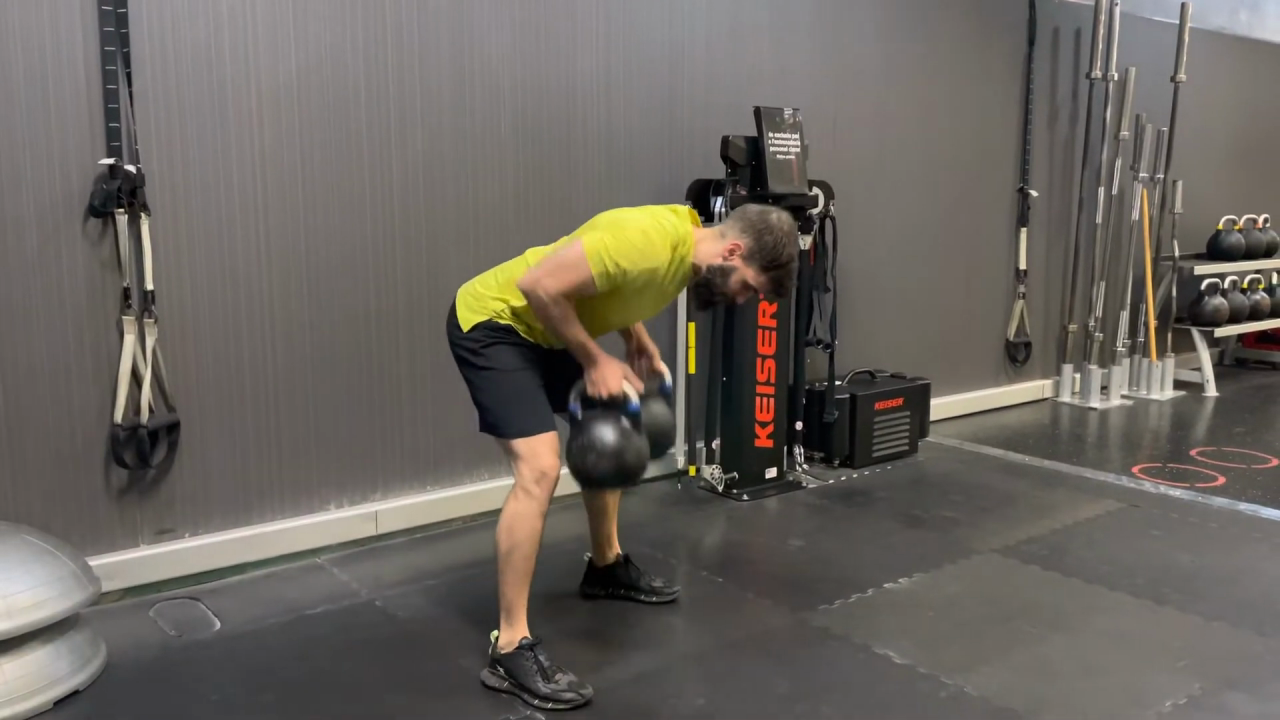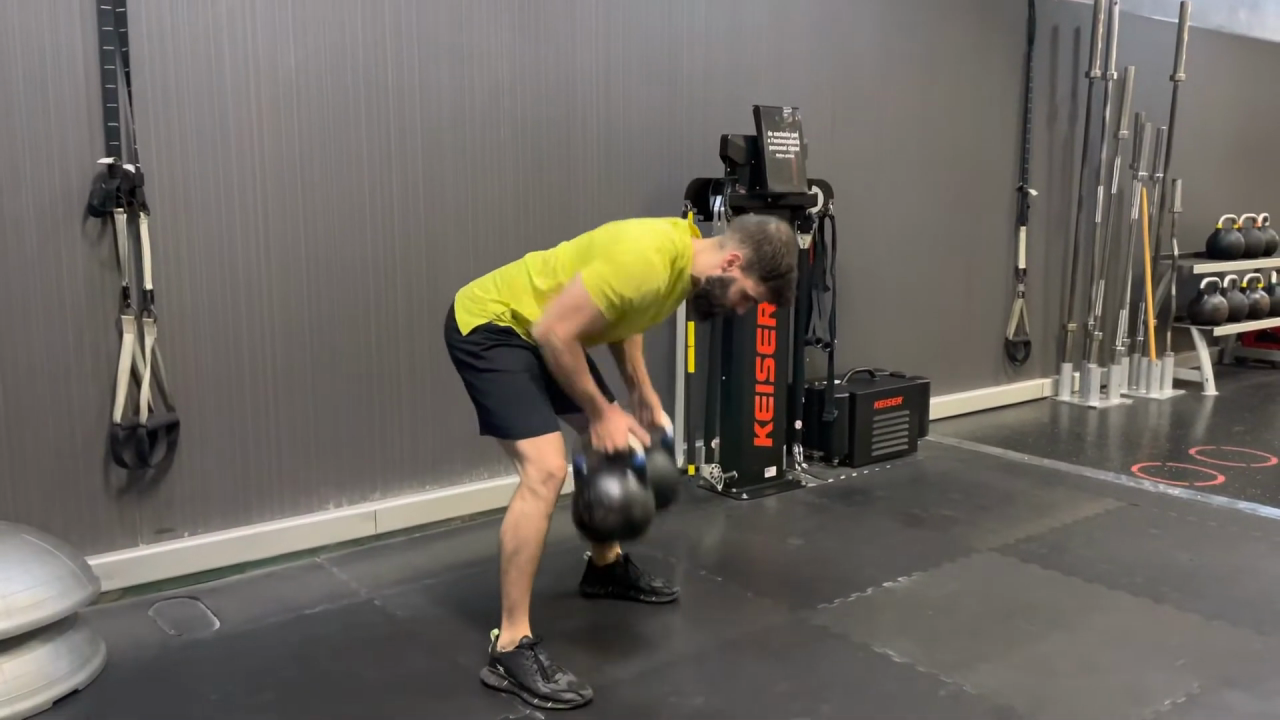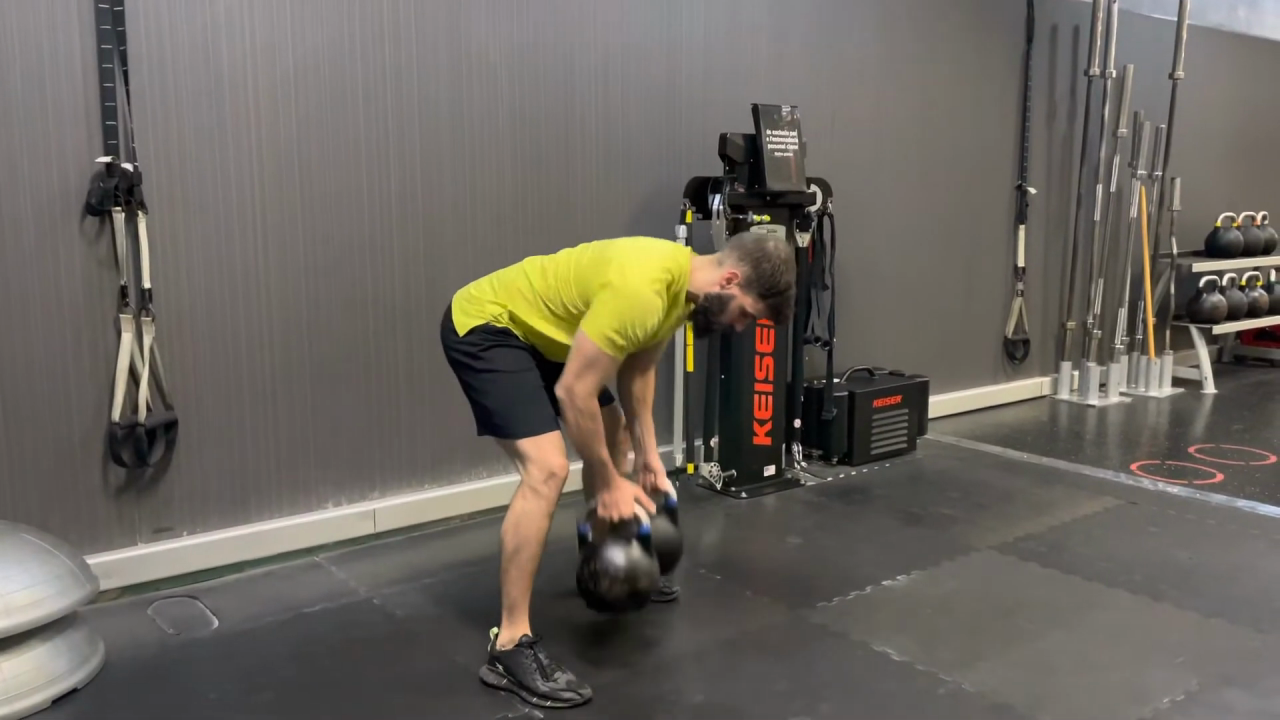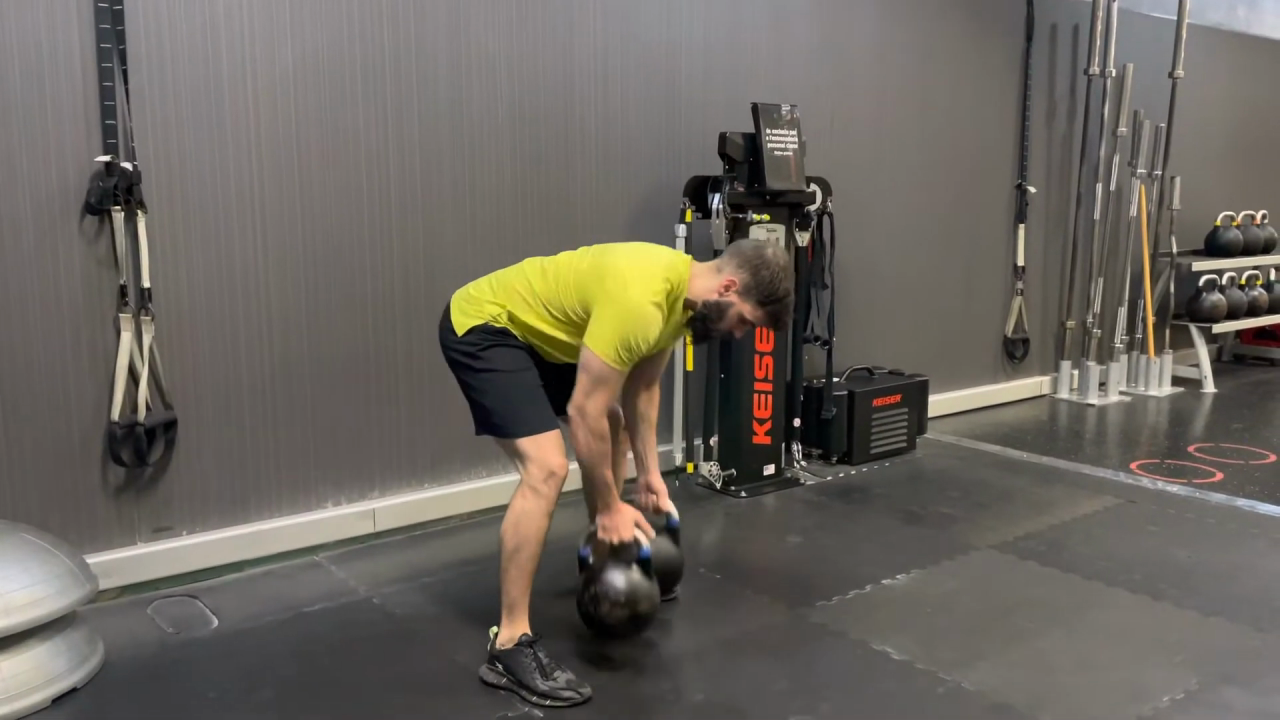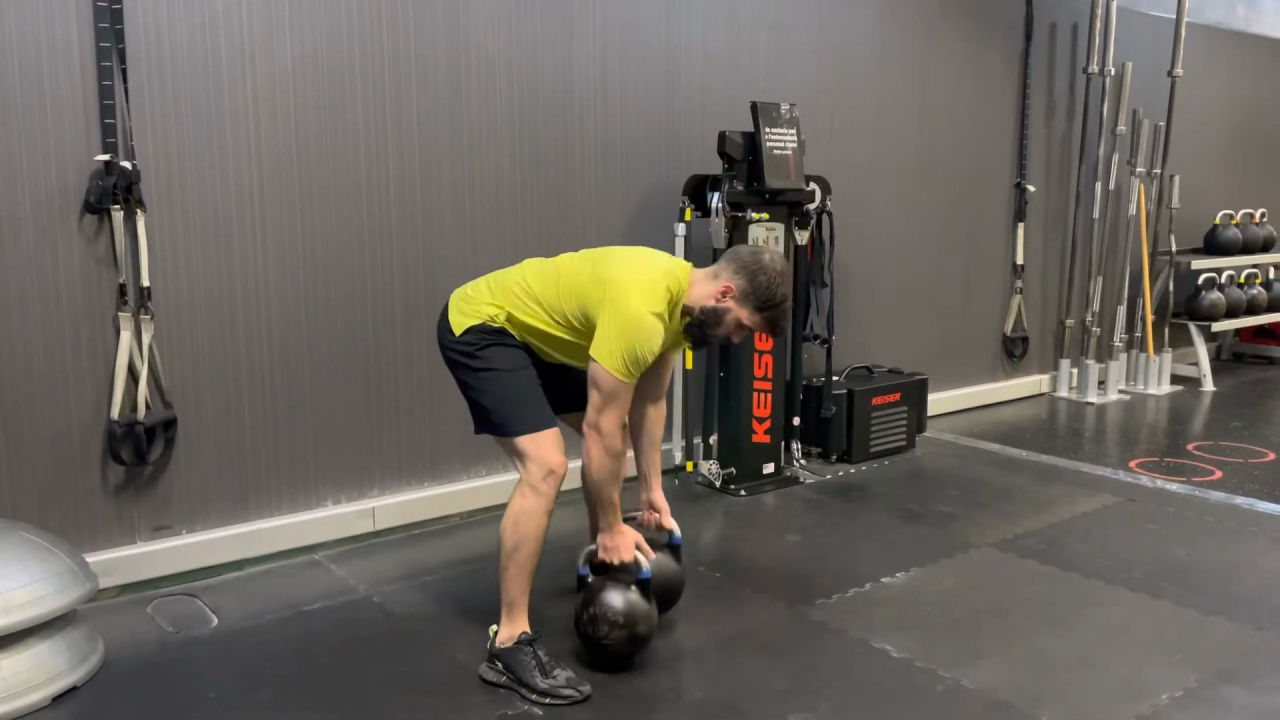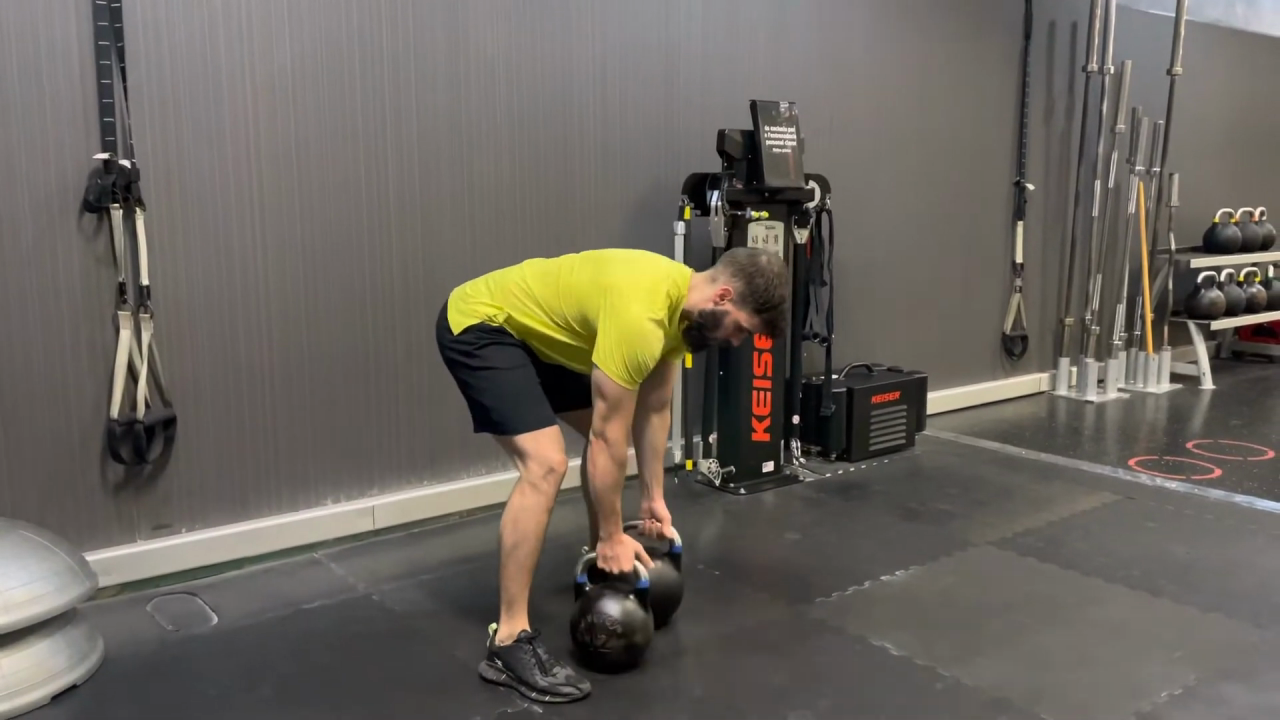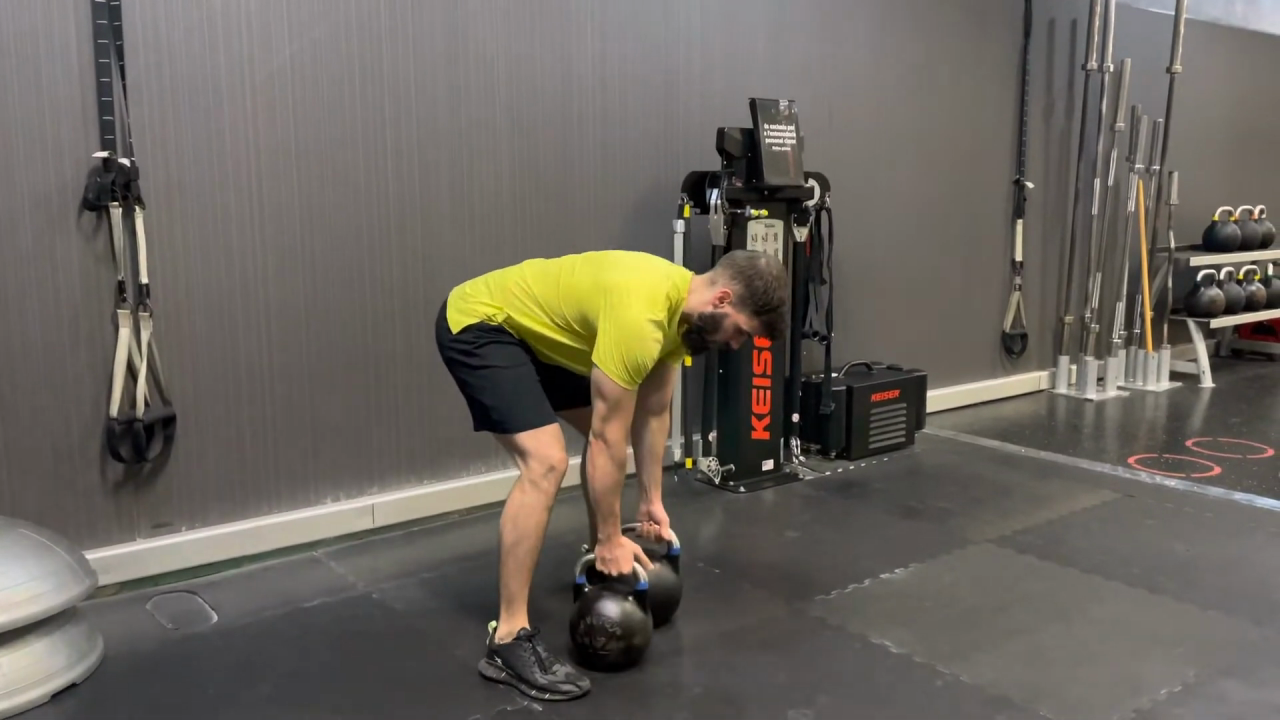
dt=0.1s
person 1, frame 1
left shoulder: (688, 244)
right shoulder: (647, 244)
right elbow: (537, 283)
left wrist: (639, 342)
right wrist: (594, 361)
left hip: (544, 329)
right hip: (492, 321)
right knee: (540, 469)
left ankle: (605, 566)
right ankle: (510, 649)
person 1, frame 2
left shoulder: (687, 256)
right shoulder: (646, 262)
left elbow: (624, 325)
right elbow: (549, 327)
left wrist: (645, 396)
right wrist: (602, 413)
left hip: (537, 327)
right hip: (488, 324)
left knee: (614, 434)
right knee: (546, 469)
left ankle: (606, 563)
right ankle: (511, 648)
person 1, frame 3
left shoulder: (684, 278)
right shoulder: (642, 288)
left elbow: (637, 364)
right elbow: (574, 392)
left wrist: (647, 452)
right wrist: (610, 484)
left hip: (535, 331)
right hip: (485, 324)
left knee: (614, 438)
right knee: (547, 468)
right ankle: (510, 647)
person 1, frame 4
left shoulder: (683, 289)
right shoulder: (639, 302)
left elbow: (644, 385)
right elbow: (584, 412)
left wrist: (649, 472)
right wrist: (608, 507)
left hip: (533, 327)
right hip: (482, 326)
left knee: (614, 434)
right knee: (546, 468)
right ankle: (509, 646)
person 1, frame 5
left shoulder: (682, 295)
right shoulder: (639, 311)
left elbow: (650, 399)
right elbow: (596, 427)
left wrist: (652, 488)
right wrist: (611, 528)
left hip: (530, 328)
right hip: (480, 325)
left knee: (616, 434)
right knee: (546, 466)
left ankle: (606, 565)
right ankle: (509, 644)
person 1, frame 6
left shoulder: (682, 301)
right shoulder: (639, 317)
left elbow: (653, 410)
right elbow: (606, 439)
left wrist: (653, 498)
right wrist: (611, 537)
left hip: (530, 327)
right hip: (478, 325)
left knee: (609, 427)
right knee: (546, 464)
left ankle: (601, 562)
right ankle: (508, 643)
person 1, frame 7
left shoulder: (680, 304)
right shoulder: (639, 318)
left elbow: (652, 413)
right elbow: (605, 440)
left wrist: (652, 501)
right wrist: (610, 538)
left hip: (529, 326)
right hip: (477, 324)
left knee: (607, 428)
right knee: (546, 463)
left ankle: (600, 561)
right ankle: (508, 640)
